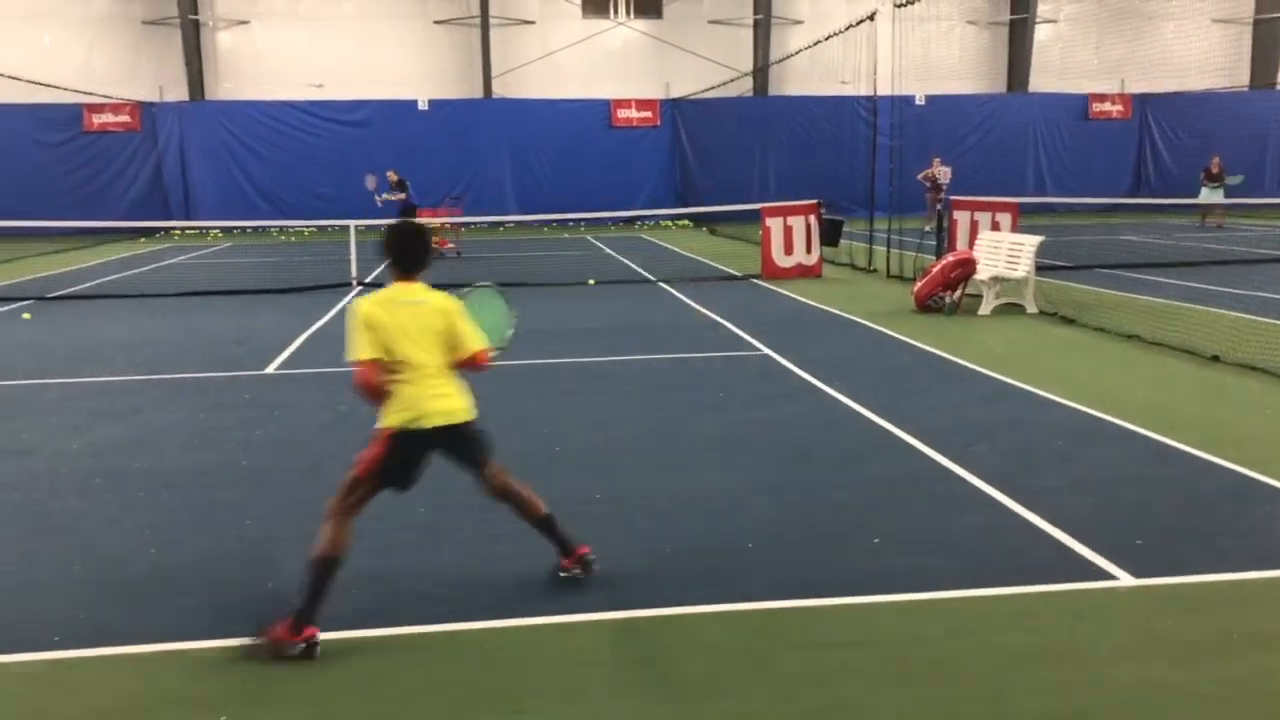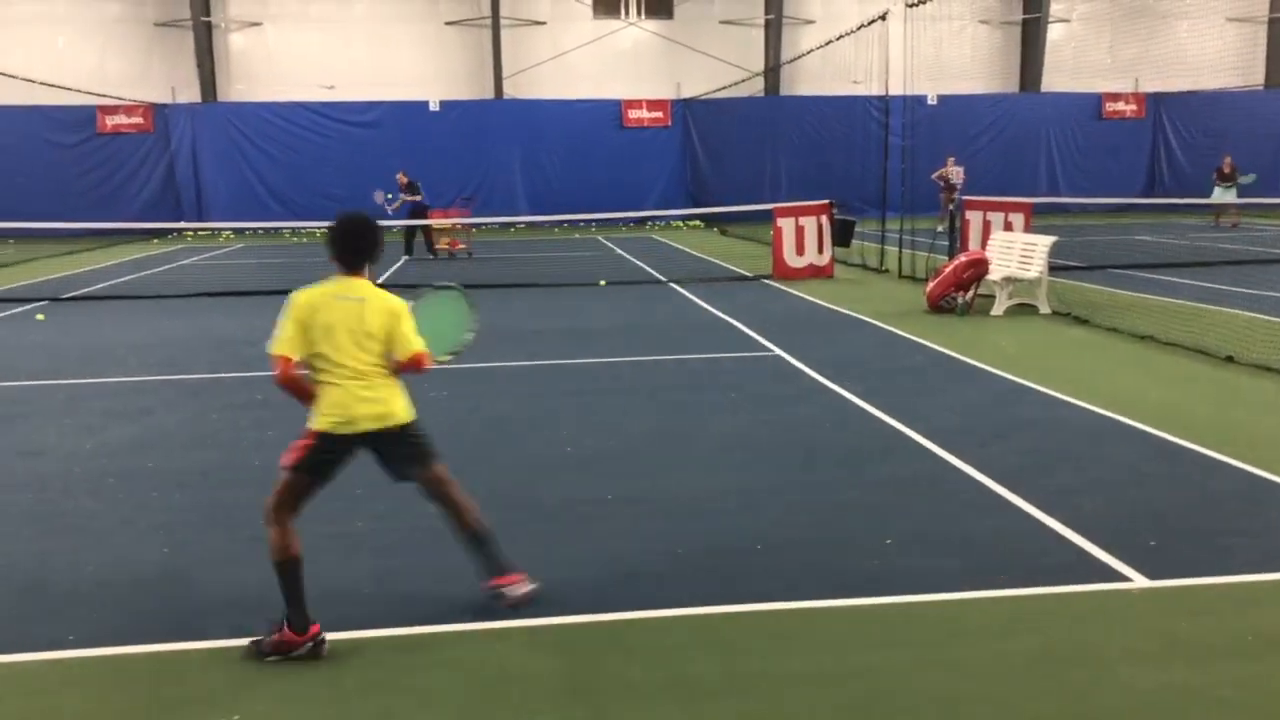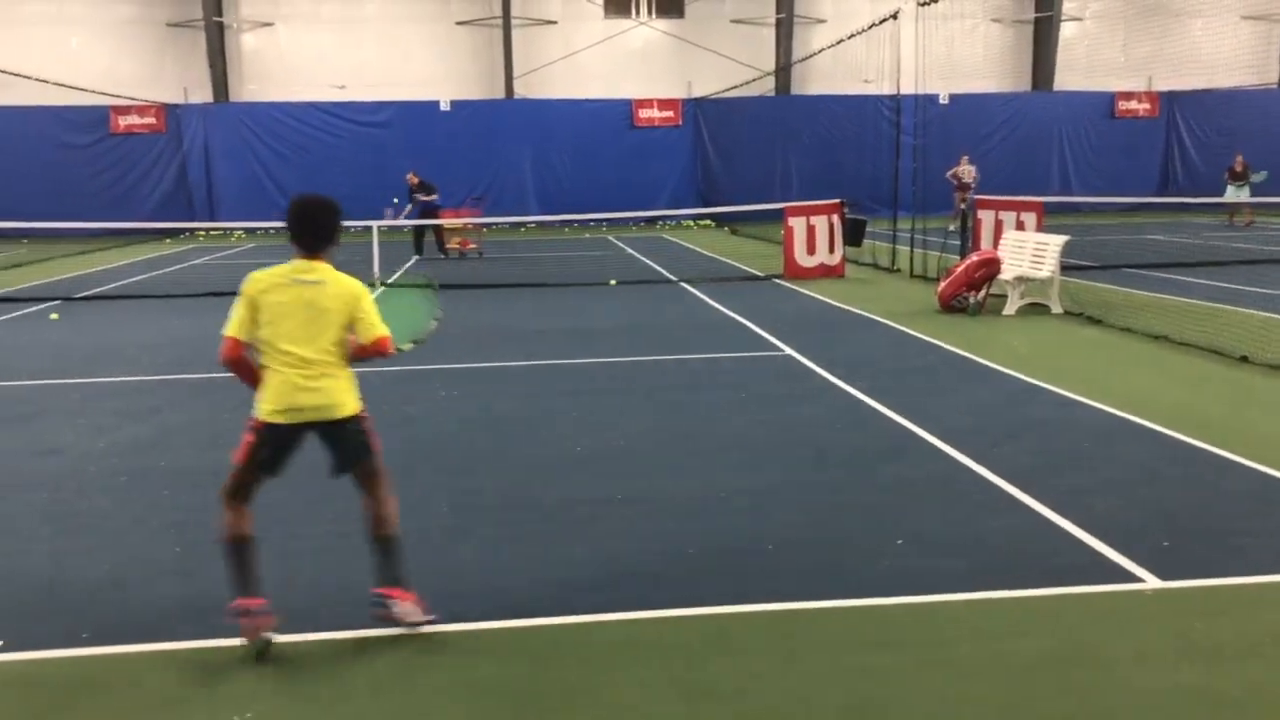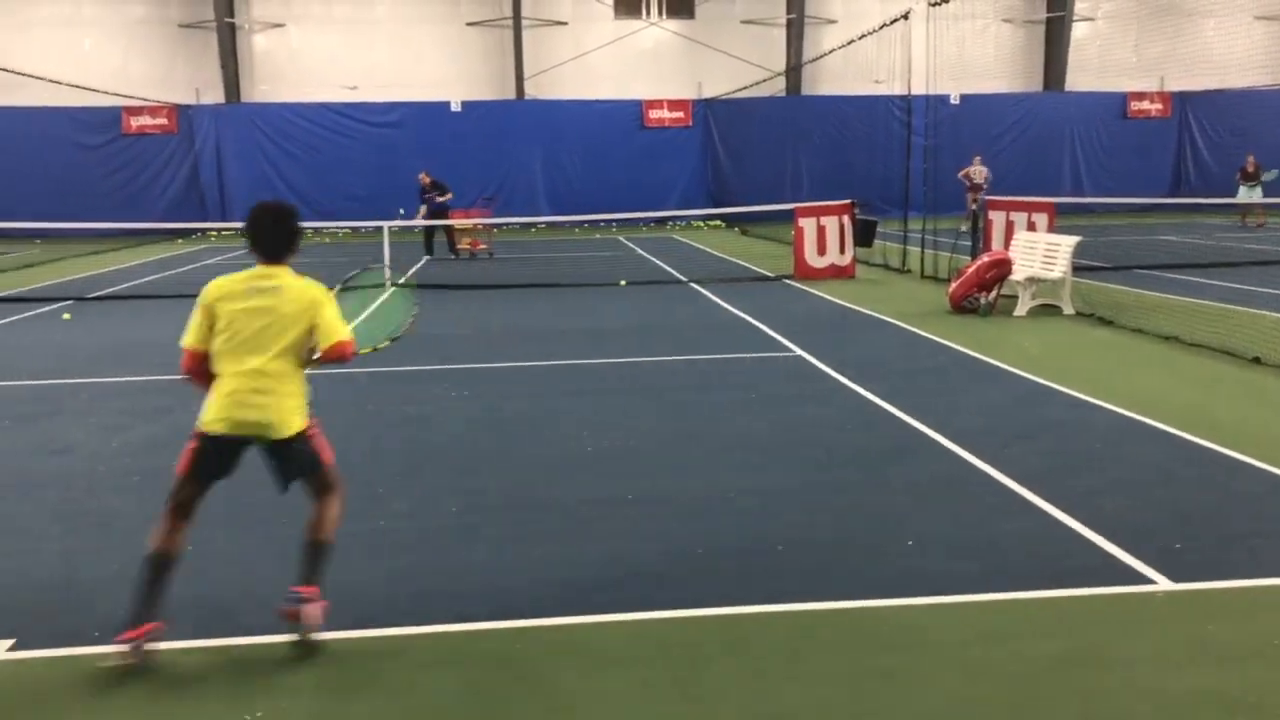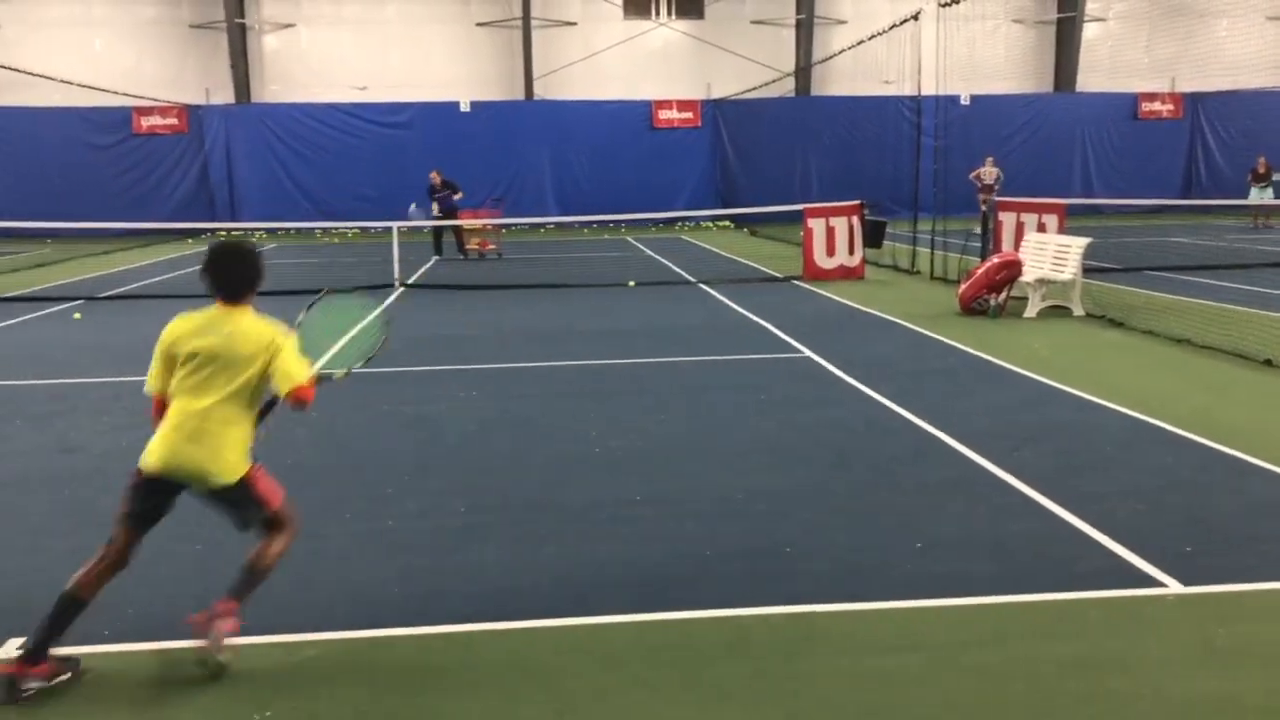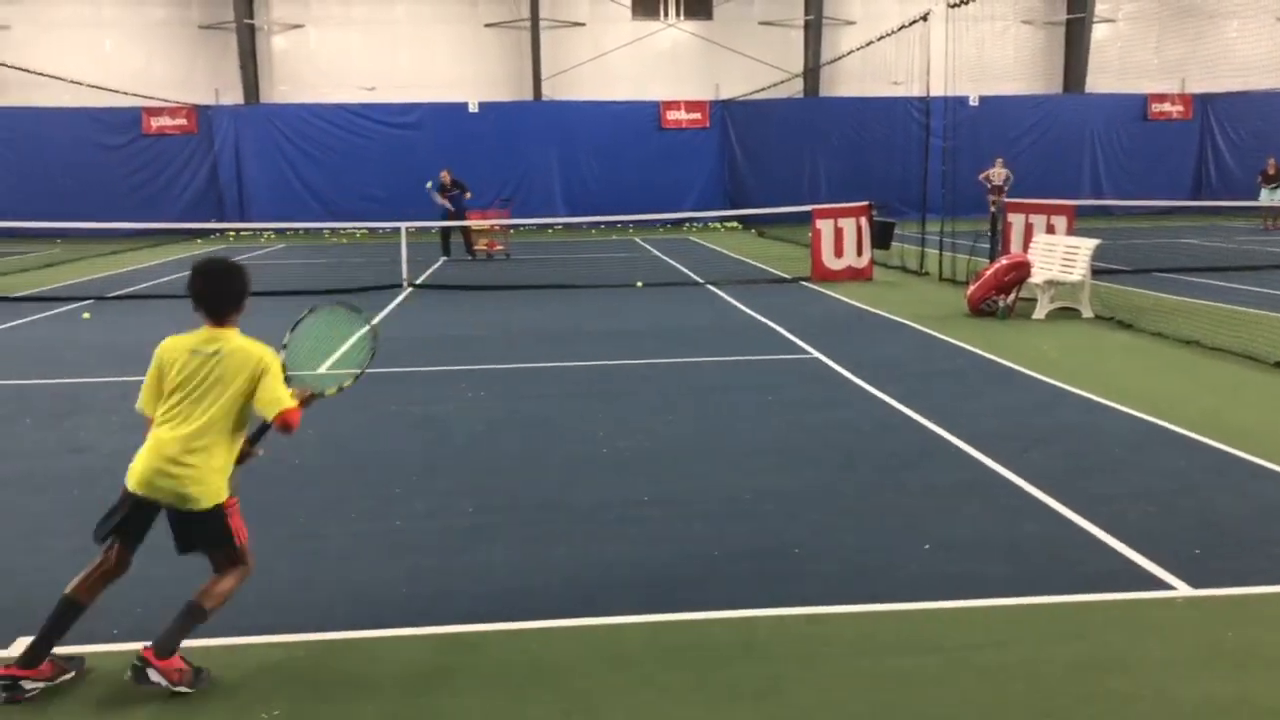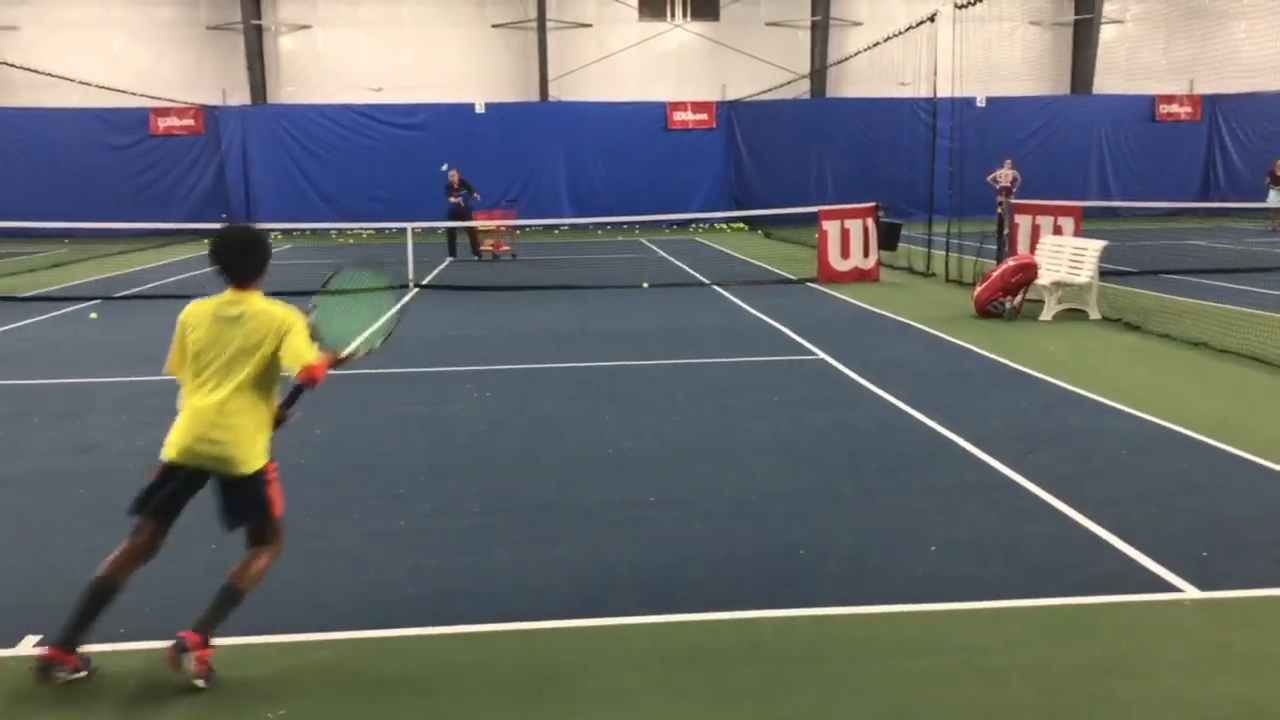
dt=0.1s
person 1, frame 1
left shoulder: (365, 309)
right shoulder: (446, 306)
left elbow: (368, 380)
right elbow: (480, 359)
left wrist: (390, 403)
left hip: (405, 419)
right hip: (454, 413)
left knee: (340, 511)
right knee: (498, 483)
left ankle: (302, 625)
right ankle: (573, 553)
person 1, frame 2
left shoulder: (303, 302)
right shoulder: (391, 304)
left elbow: (284, 373)
right elbow: (417, 362)
left hip: (336, 420)
right hip: (391, 413)
left knee: (279, 512)
right knee: (445, 492)
left ankle: (299, 629)
right ankle: (503, 576)
person 1, frame 3
left shoulder: (257, 283)
right shoulder: (351, 288)
left elbow: (230, 355)
right elbow: (381, 347)
left hip: (280, 409)
right hip: (338, 403)
left knee: (234, 499)
right knee: (376, 491)
left ankle: (250, 603)
right ankle: (395, 593)
person 1, frame 4
left shoulder: (218, 291)
right shoulder: (314, 294)
left elbow: (193, 366)
right elbow: (343, 351)
right wrist: (315, 353)
left hip: (224, 415)
right hip: (282, 417)
left knee: (177, 513)
right knee: (329, 492)
left ankle: (140, 625)
right ankle: (306, 592)
person 1, frame 5
left shoulder: (178, 329)
right shoulder: (274, 336)
left elbow: (159, 407)
right elbow: (302, 394)
right wrist: (306, 381)
left hip: (165, 456)
right hip: (223, 462)
left knee: (114, 554)
right knee: (282, 527)
right ankle: (223, 610)
person 1, frame 6
left shoulder: (169, 350)
right shoulder: (259, 358)
left elbow: (155, 423)
right elbow: (287, 420)
right wrist: (300, 400)
left hip: (148, 474)
right hip: (201, 485)
left knee: (110, 564)
right knee: (235, 568)
right ankle: (163, 654)
person 1, frame 7
left shoulder: (190, 316)
right shoulder: (283, 320)
left elbow: (192, 388)
right elbow: (309, 375)
right wrist: (325, 360)
left hip: (185, 443)
right hip: (241, 452)
left knee: (141, 544)
right knee: (268, 544)
left ankle: (62, 649)
right ankle: (195, 642)
